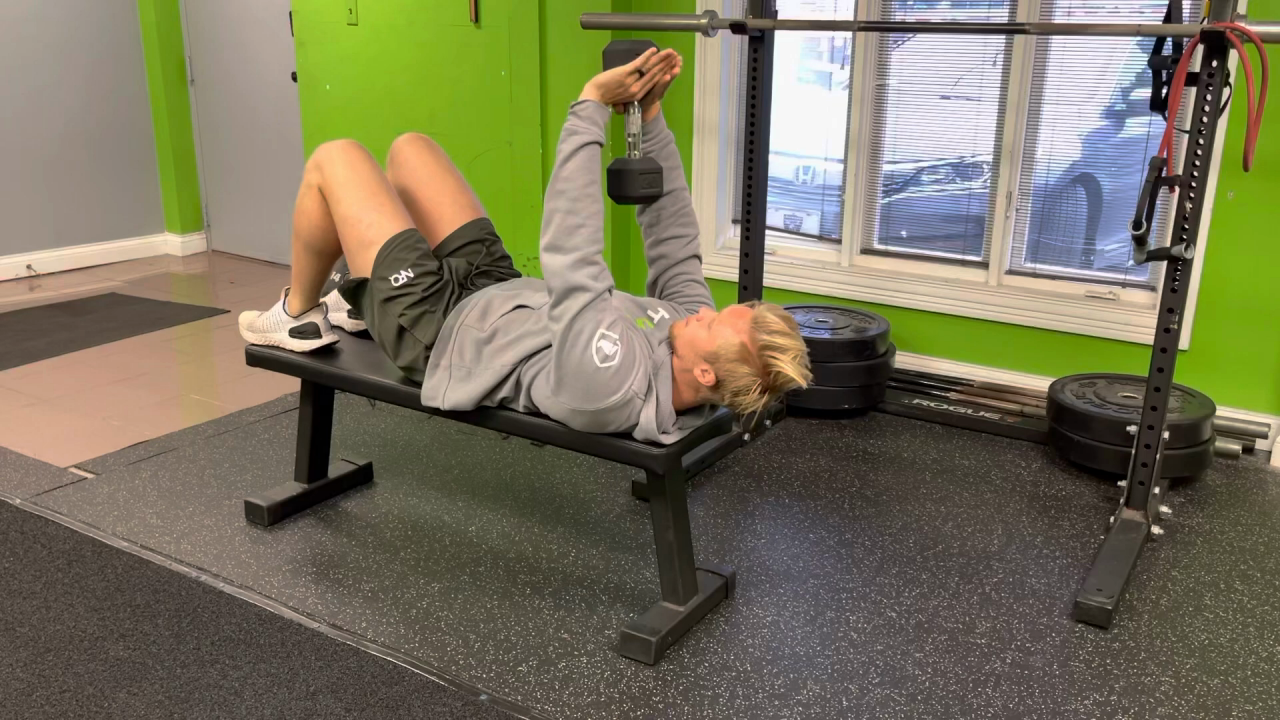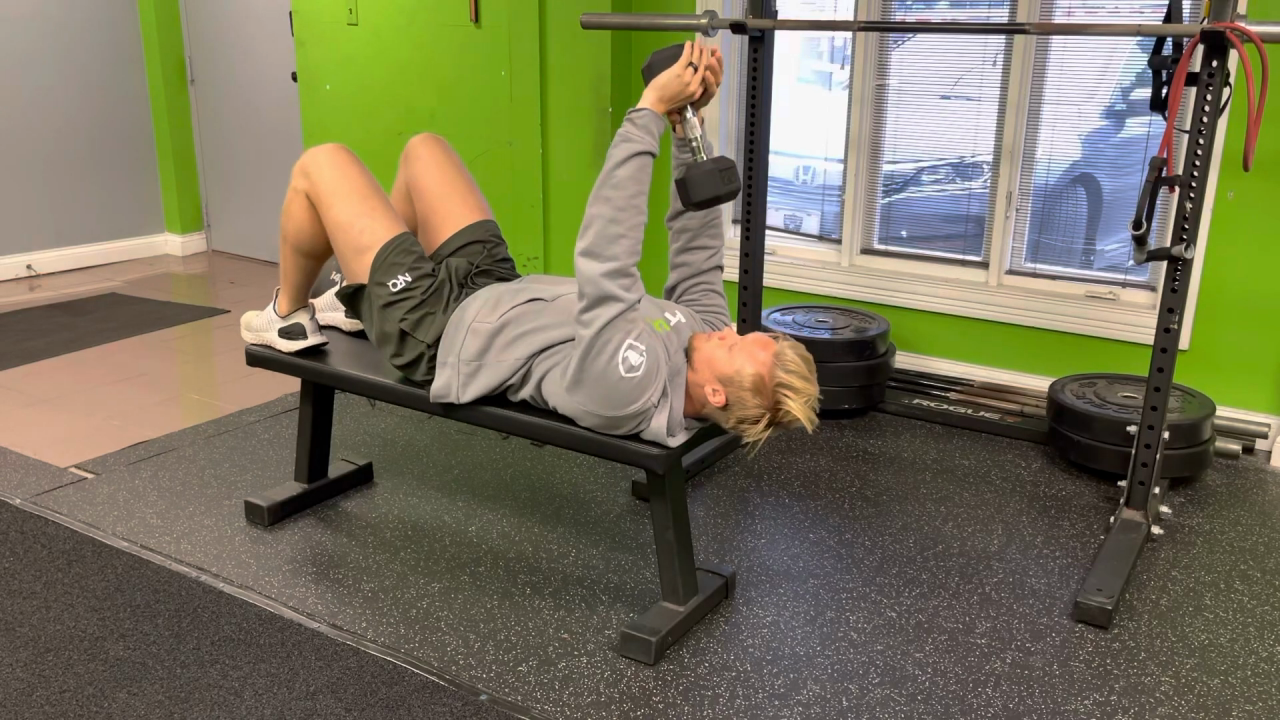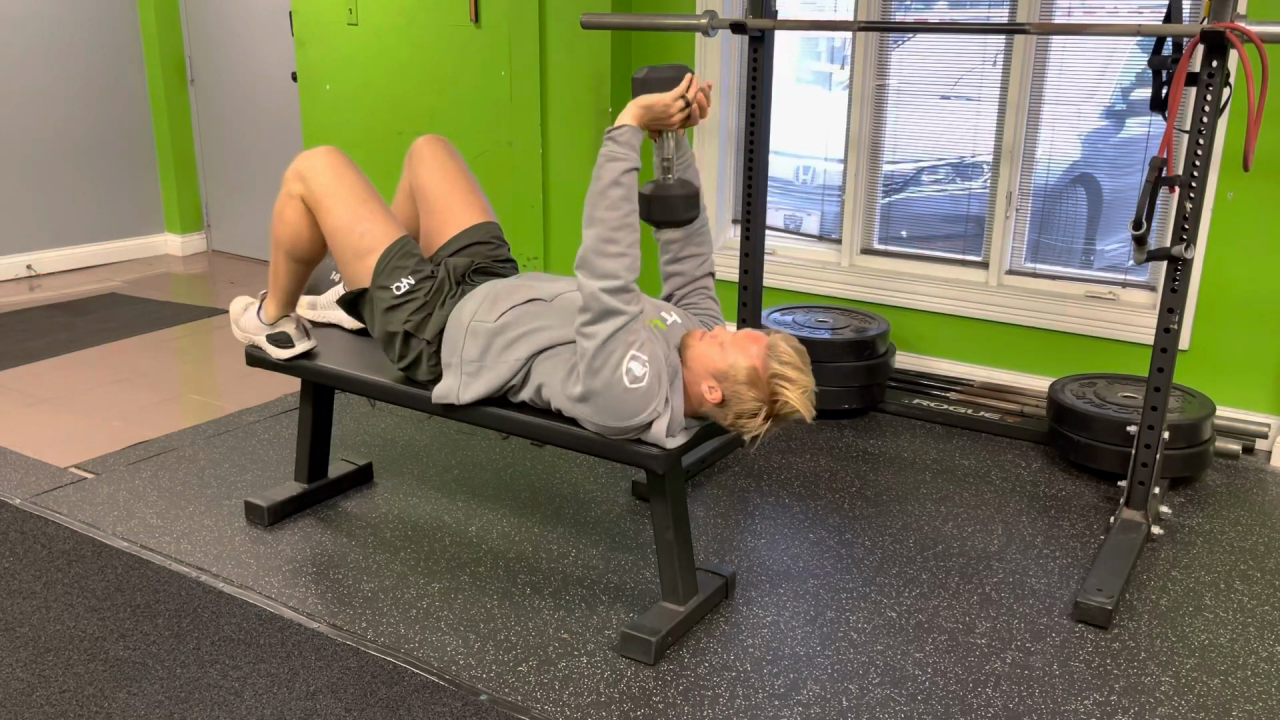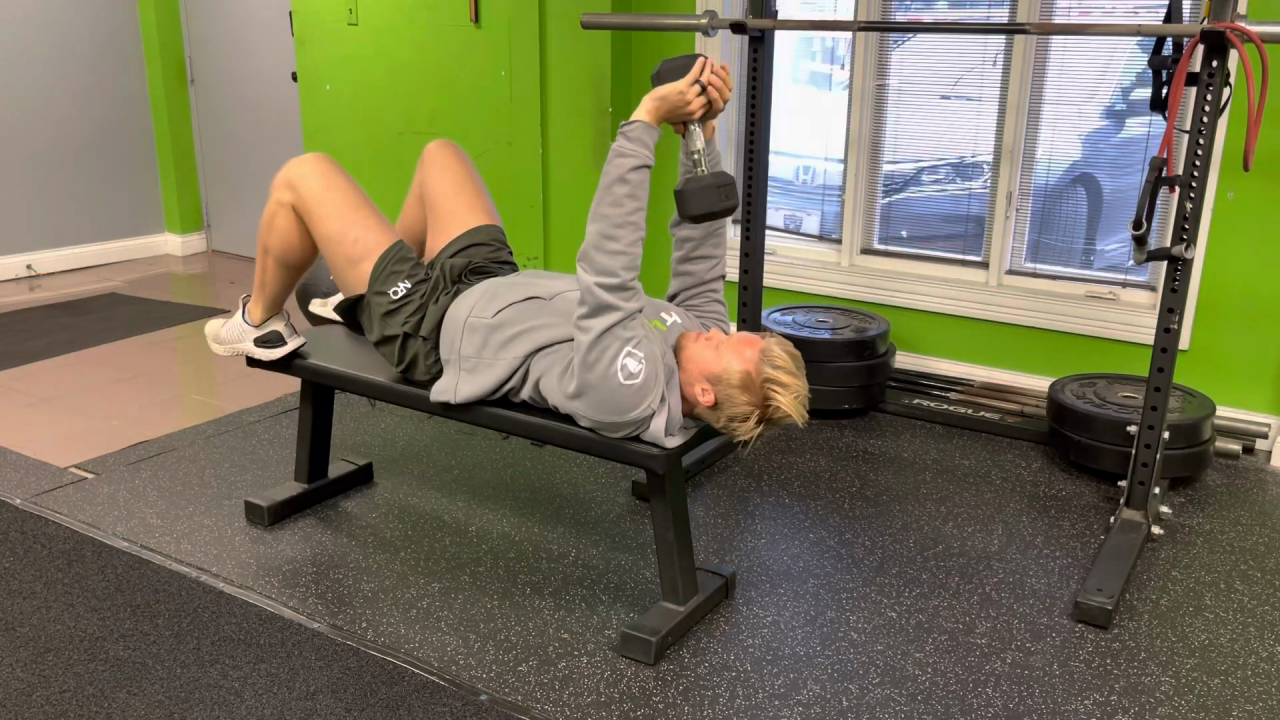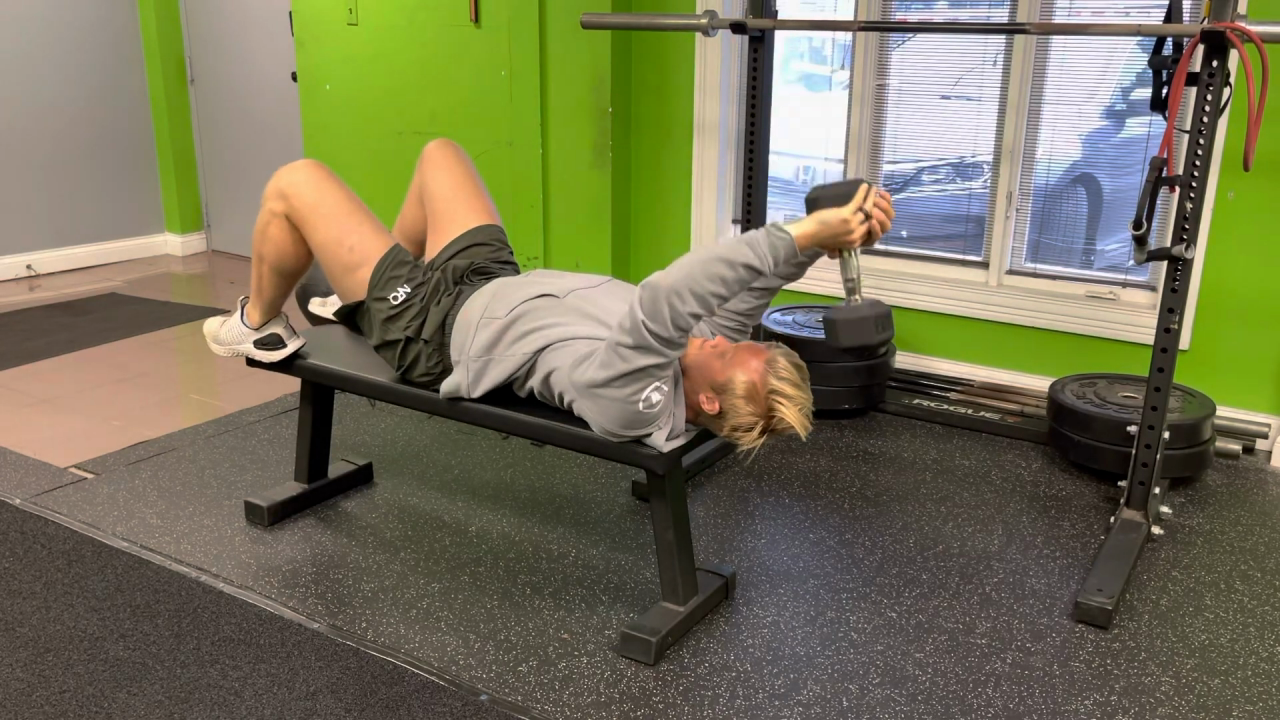
dt=1s
person 1, frame 1
left shoulder: (611, 387)
right shoulder: (697, 339)
left elbow: (570, 258)
right elbow: (675, 240)
left wrist: (592, 102)
right wrist: (650, 115)
left hip: (436, 332)
right hip: (495, 293)
left knee: (333, 159)
right knee: (410, 148)
left ankle: (298, 317)
right ankle: (360, 300)
person 1, frame 2
left shoulder: (630, 391)
right shoulder: (705, 338)
left elbow: (605, 262)
right elbow: (699, 244)
left wrist: (652, 110)
right wrist: (688, 120)
left hip: (435, 330)
right hip: (493, 291)
left knee: (320, 164)
right knee: (423, 147)
left ankle: (288, 317)
right ankle: (358, 303)
person 1, frame 3
left shoulder: (632, 399)
right shoulder: (702, 338)
left elbow: (606, 280)
right elbow: (688, 257)
left wrist: (630, 126)
right wrist: (677, 137)
left hip: (435, 328)
right hip: (494, 287)
left knee: (315, 167)
right knee: (428, 148)
left ankle: (276, 318)
right ankle: (360, 299)
person 1, frame 4
left shoulder: (627, 392)
right shoulder: (703, 337)
left elbow: (606, 274)
right elbow: (701, 252)
left wrist: (648, 117)
right wrist: (702, 128)
left hip: (429, 329)
right hip: (491, 285)
left knee: (302, 176)
right knee: (439, 152)
left ankle: (260, 323)
right ankle: (363, 298)
person 1, frame 5
left shoulder: (641, 403)
right shoulder: (713, 353)
left elbow: (664, 302)
right elbow: (749, 279)
left wrist: (816, 230)
right wrist: (830, 232)
left hip: (432, 329)
right hip: (493, 287)
left knee: (292, 183)
right knee: (440, 151)
left ankle: (259, 327)
right ankle: (364, 299)
